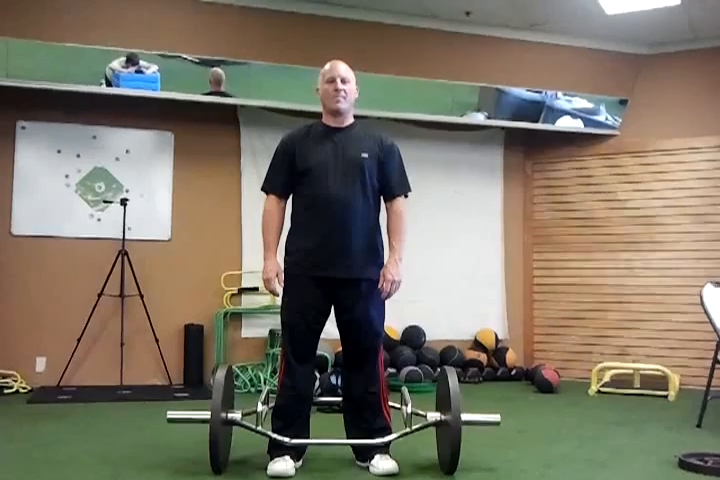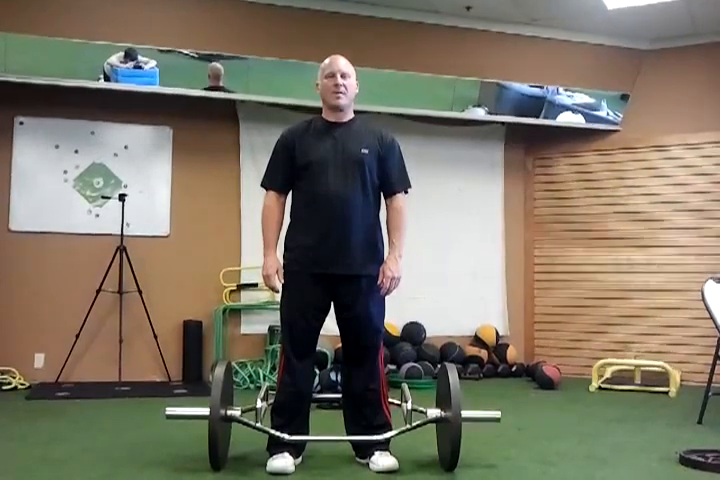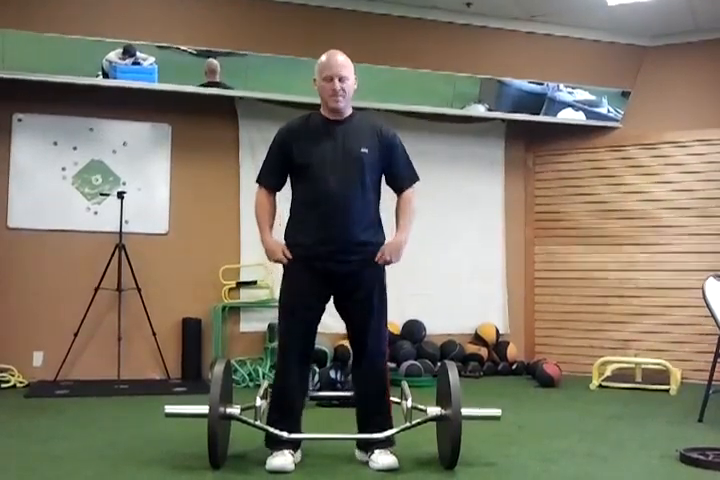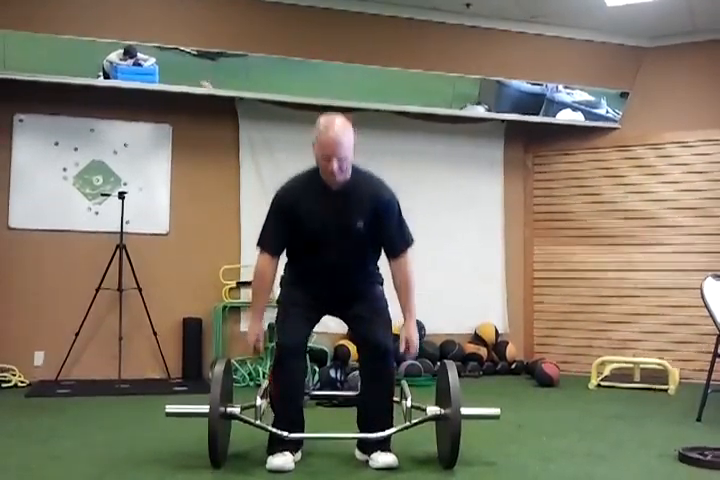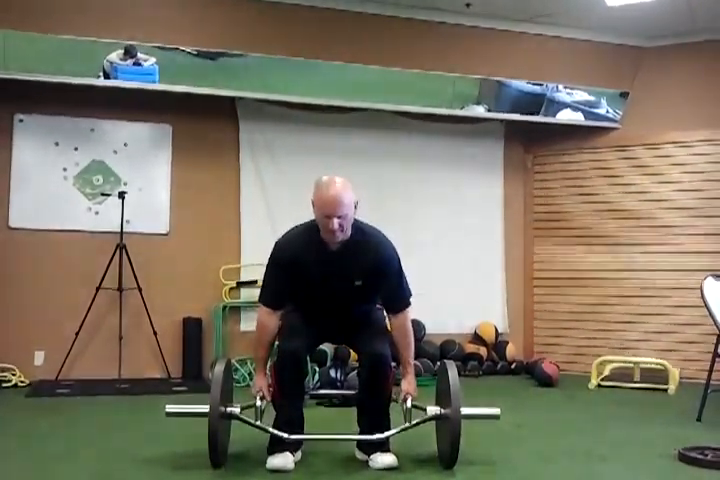
dt=0.5s
person 1, frame 1
left shoulder: (379, 145)
right shoulder: (295, 143)
left elbow: (396, 203)
right elbow: (275, 200)
left wrist: (395, 259)
right wrist: (270, 256)
left hip: (363, 271)
right hip: (305, 271)
left knee: (365, 358)
right knee: (296, 357)
person 1, frame 2
left shoulder: (380, 140)
right shoulder: (295, 138)
left elbow: (396, 200)
right elbow: (274, 196)
left wrist: (395, 256)
right wrist: (269, 253)
left hip: (363, 267)
right hip: (304, 267)
left knee: (365, 355)
right knee: (296, 354)
left ankle: (372, 444)
right ankle: (285, 444)
person 1, frame 3
left shoulder: (379, 135)
right shoulder: (292, 134)
left elbow: (406, 188)
right elbow: (266, 189)
left wrist: (401, 235)
right wrist: (268, 237)
left hip: (364, 262)
right hip: (304, 262)
left knee: (371, 349)
right knee: (294, 348)
left ankle: (374, 441)
right ankle: (284, 441)
person 1, frame 4
left shoulder: (377, 193)
right shoulder: (292, 194)
left elbow: (399, 257)
right elbow: (268, 256)
left wrist: (410, 319)
right wrist: (256, 319)
left hip: (361, 287)
right hip: (303, 287)
left knee: (380, 347)
right knee: (288, 347)
left ankle: (375, 443)
right ankle: (285, 443)
person 1, frame 5
left shoulder: (379, 248)
right shoulder: (290, 246)
left elbow: (399, 313)
right elbow: (270, 311)
left wrist: (408, 373)
right wrist: (259, 372)
left hip: (361, 316)
right hip: (306, 314)
left knee: (378, 356)
right knee: (288, 352)
left ankle: (373, 442)
right ankle: (285, 443)
